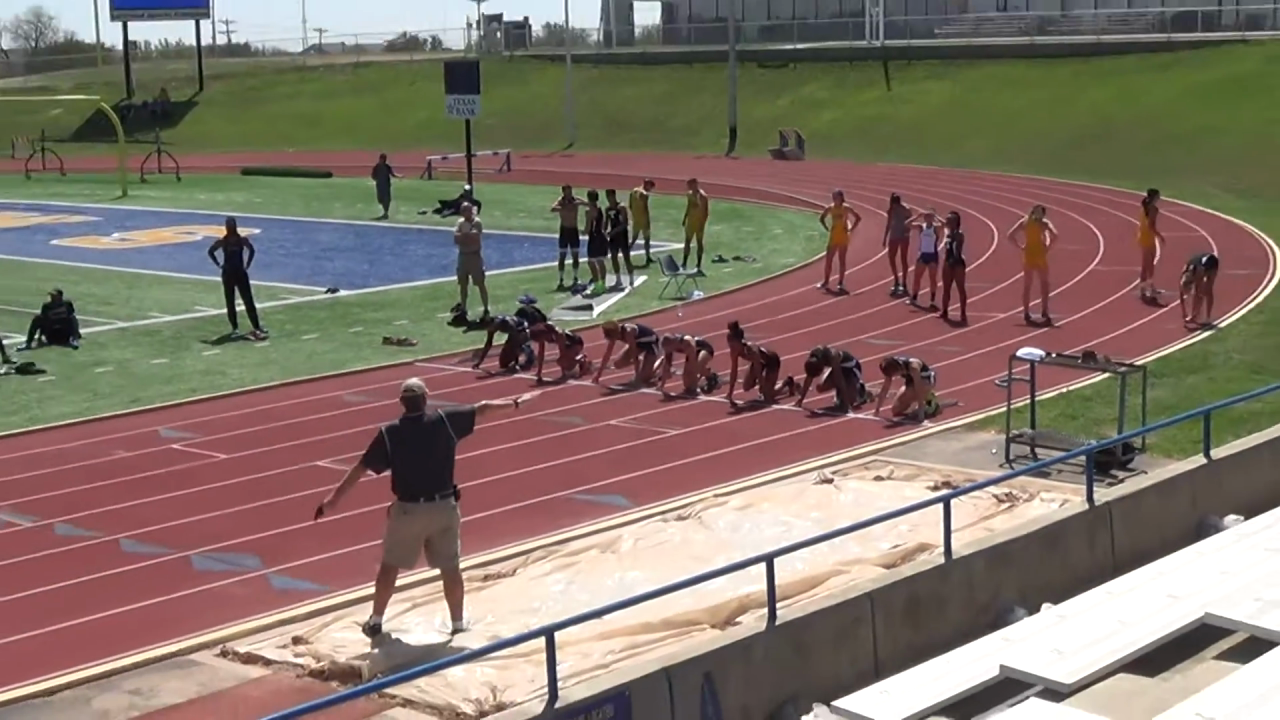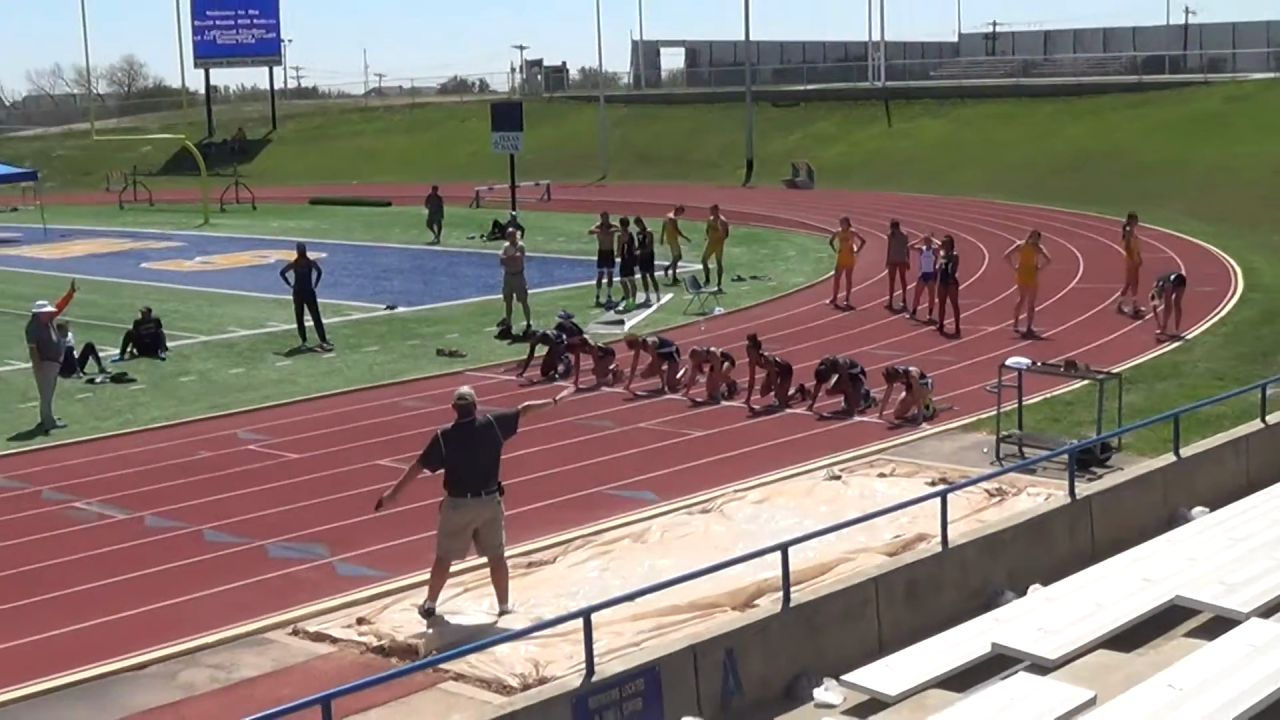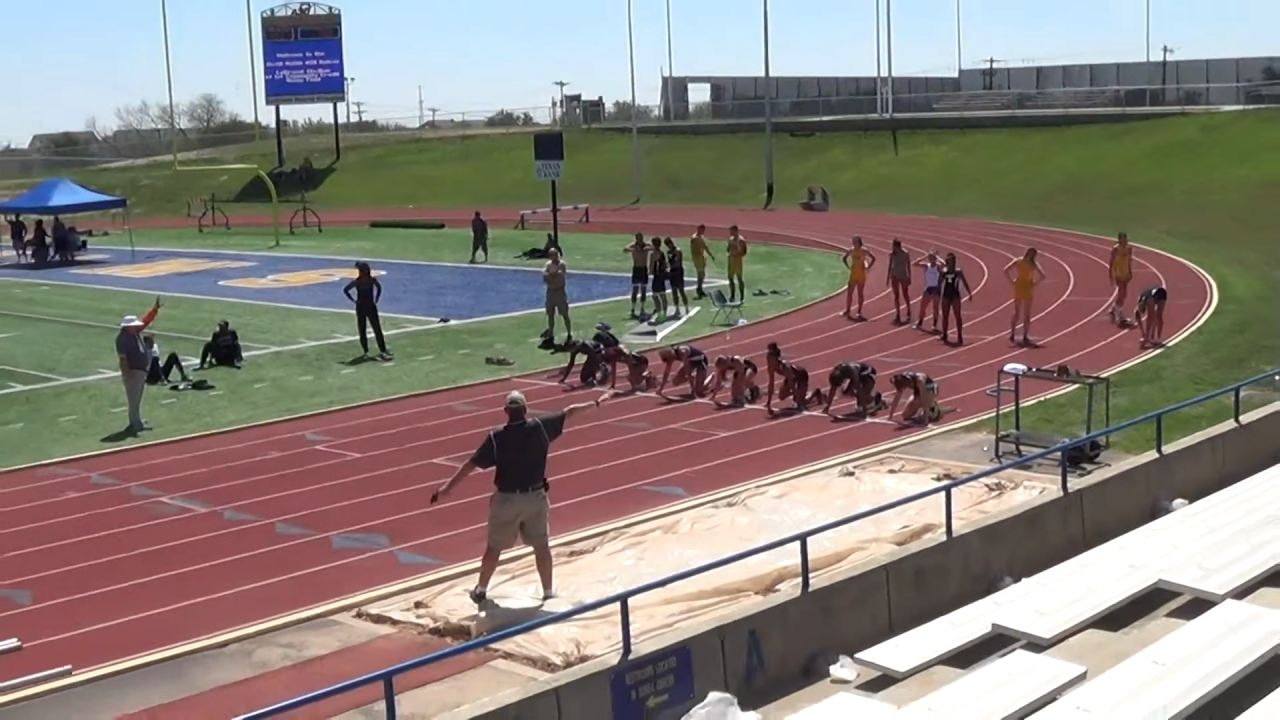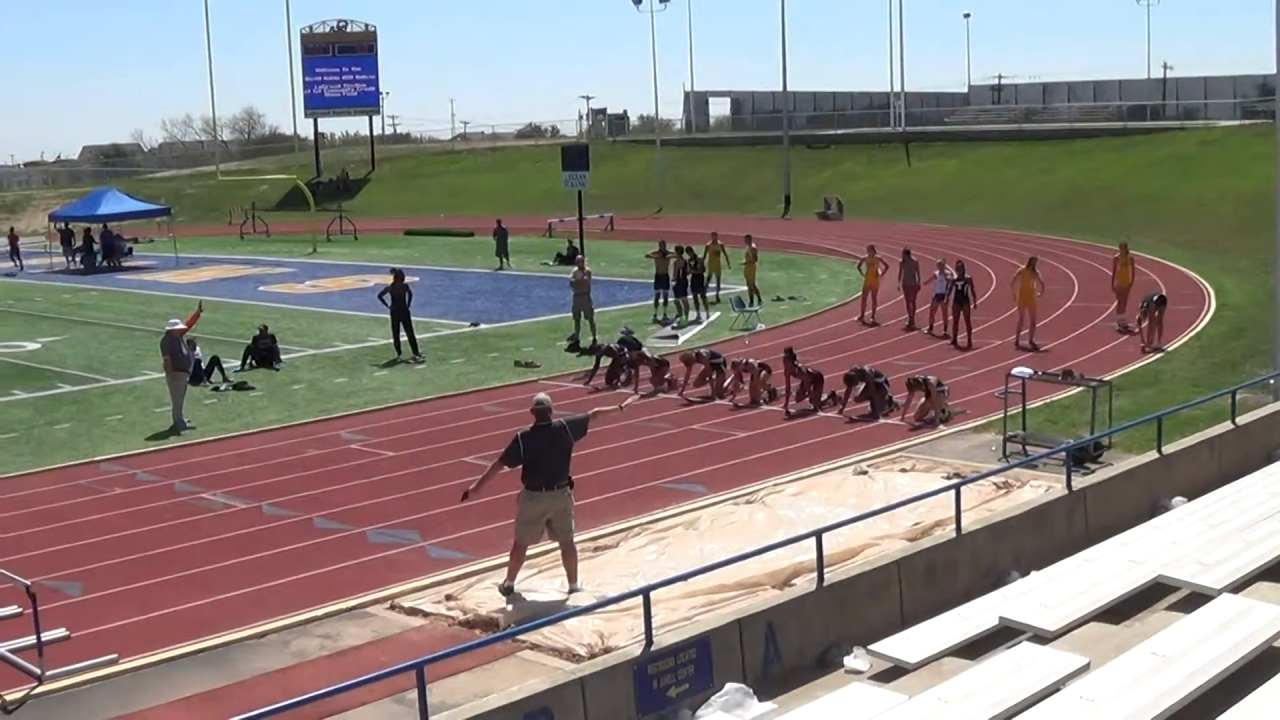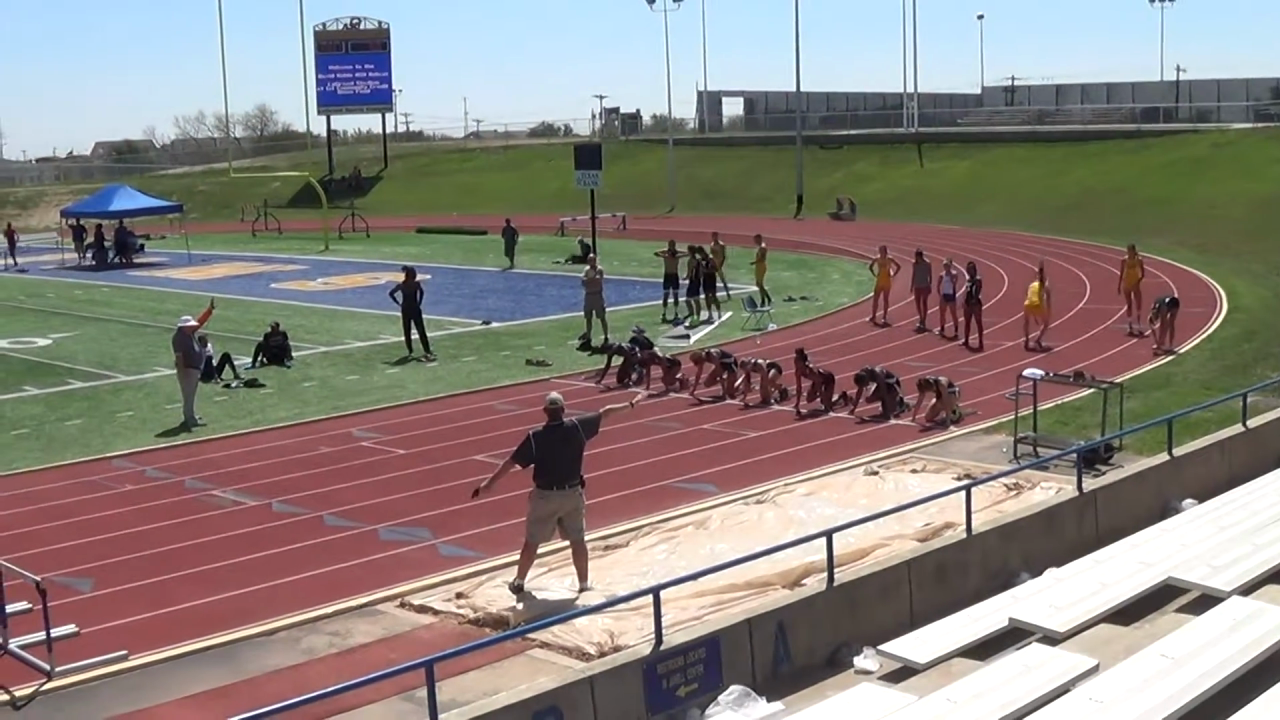
dt=0.4s
person 1, frame 1
left shoulder: (389, 433)
right shoulder: (444, 420)
left elbow: (362, 467)
right elbow: (483, 409)
left wrist: (335, 496)
right wrist: (516, 402)
left hip: (407, 510)
right hip: (444, 506)
left knee: (390, 566)
right knee: (450, 568)
left ankle: (375, 621)
right ankle: (458, 624)
person 1, frame 2
left shoulder: (444, 436)
right shoulder: (492, 424)
left elbow: (418, 466)
right elbow: (525, 409)
left wrist: (393, 492)
right wrist: (555, 400)
left hip: (457, 505)
right hip: (489, 502)
left knee: (444, 558)
right knee: (496, 556)
left ankle: (429, 605)
right ankle: (504, 607)
person 1, frame 3
left shoulder: (497, 437)
right shoulder: (540, 427)
left elbow: (471, 464)
right elbow: (570, 412)
left wrist: (448, 486)
right wrist: (597, 402)
left hip: (507, 499)
right hip: (536, 496)
left knee: (494, 547)
right knee: (541, 546)
left ankle: (480, 590)
right ankle: (548, 592)
person 1, frame 4
left shoulder: (523, 438)
right shoulder: (565, 427)
left elbow: (499, 464)
right elbow: (594, 414)
left wrist: (478, 485)
left hip: (533, 497)
right hip: (561, 494)
left knee: (521, 543)
right knee: (567, 542)
left ankle: (508, 584)
right ankle: (574, 586)
person 1, frame 5
left shoulder: (535, 437)
right shoulder: (577, 427)
left elbow: (511, 462)
right elbow: (606, 412)
left wrist: (488, 483)
left hip: (544, 496)
right hip: (572, 493)
left knee: (531, 542)
right knee: (578, 541)
left ankle: (518, 583)
right ankle: (584, 585)
